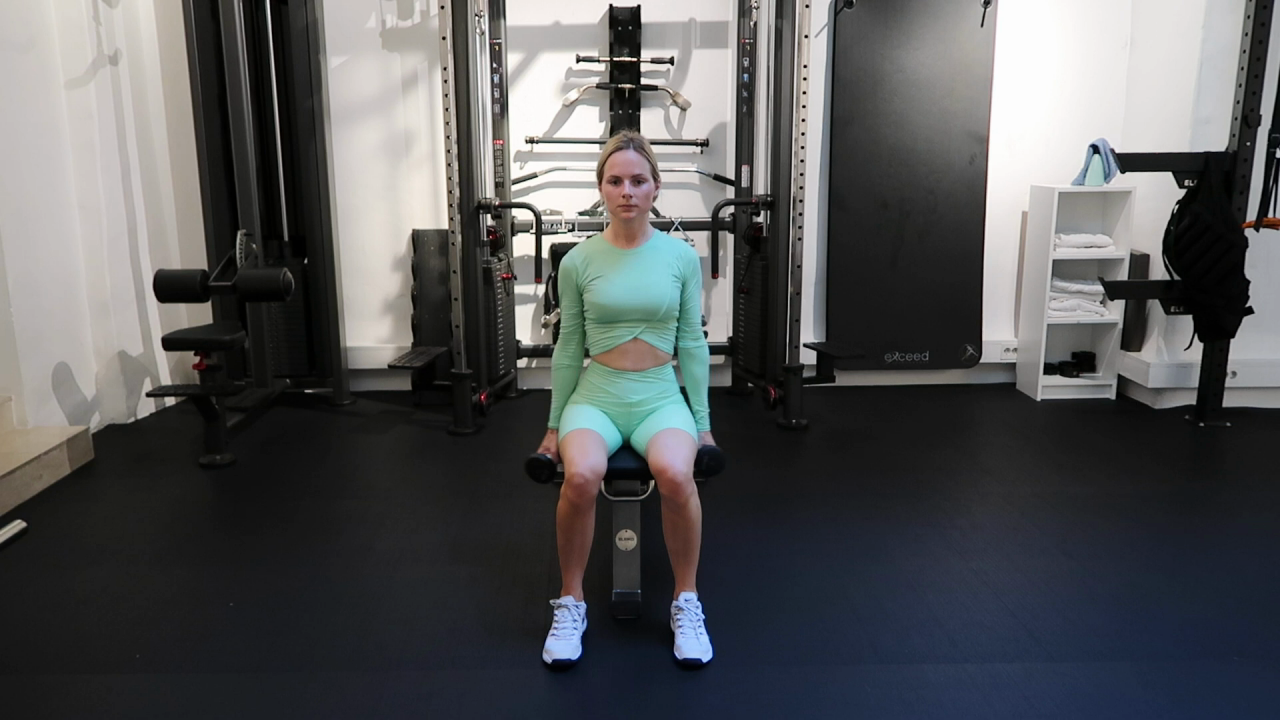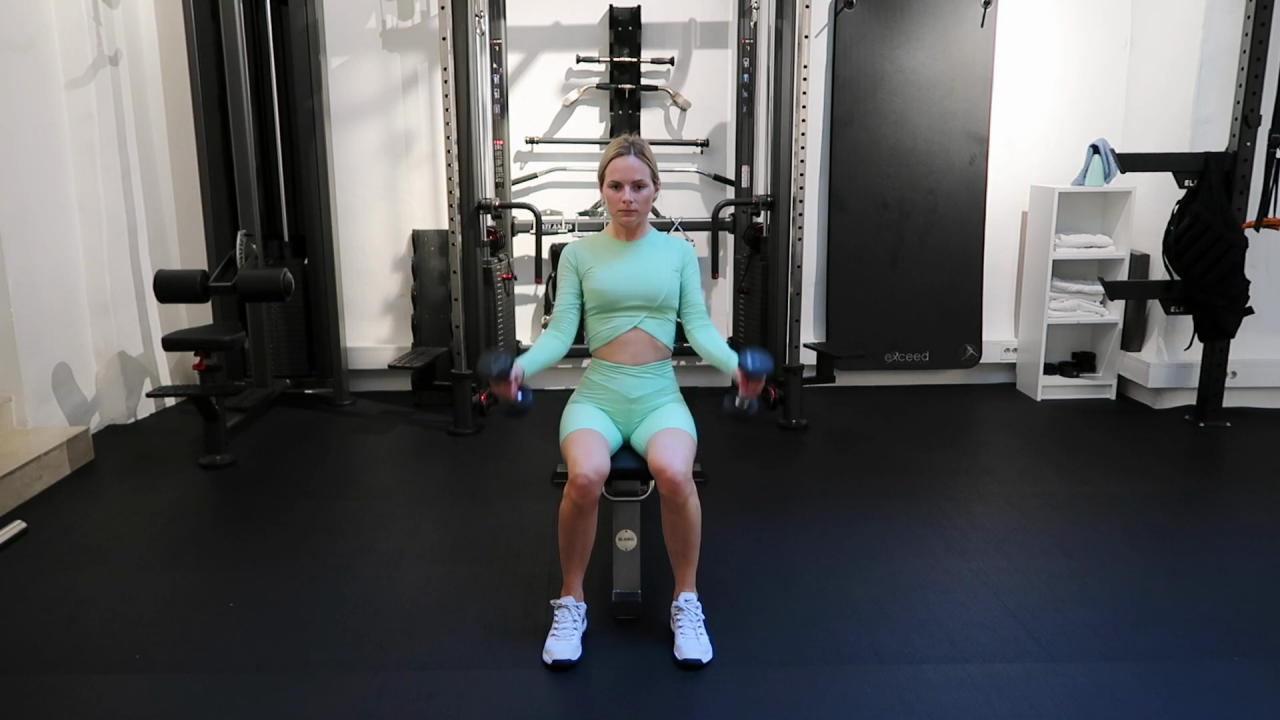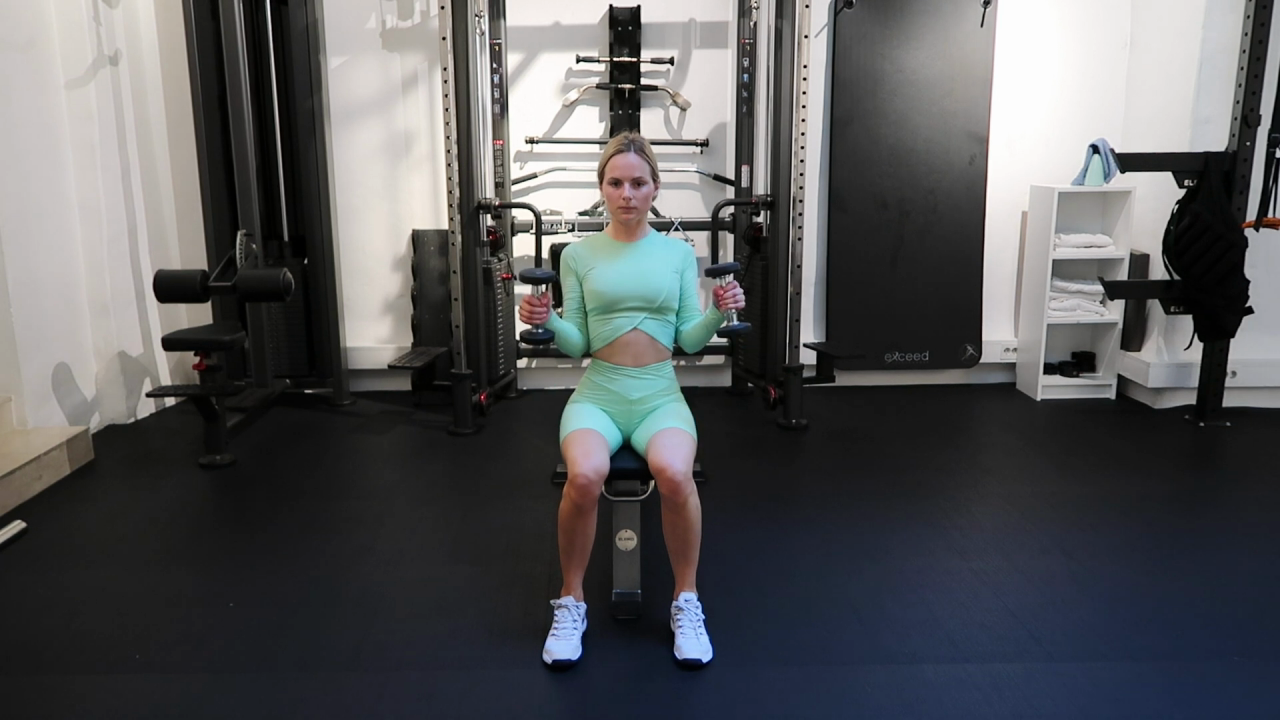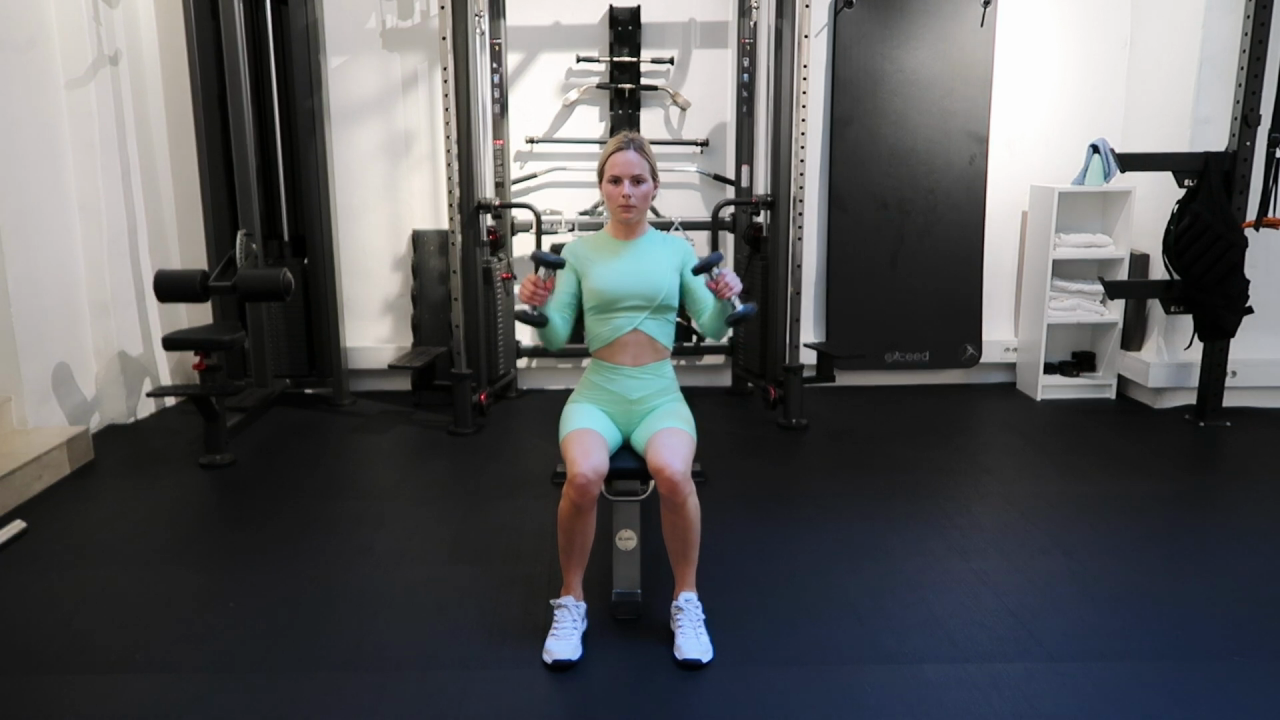
dt=0.3s
person 1, frame 1
left shoulder: (682, 256)
right shoulder: (578, 260)
left elbow: (693, 343)
right elbow: (568, 347)
left wrist: (703, 422)
right wrist: (553, 425)
left hip: (662, 396)
right hip: (596, 397)
left knee: (675, 476)
right knee: (580, 478)
left ankle: (686, 602)
right ankle: (569, 604)
person 1, frame 2
left shoulder: (679, 251)
right shoulder: (578, 254)
left elbow: (698, 326)
right elbow: (560, 331)
left wrist: (733, 366)
right wrist: (521, 368)
left hip: (660, 395)
right hip: (596, 394)
left knee: (674, 475)
right knee: (585, 477)
left ankle: (686, 602)
right ankle: (570, 603)
person 1, frame 3
left shoulder: (678, 252)
right shoulder: (577, 255)
left elbow: (690, 339)
right elbow: (575, 344)
left wrist: (718, 314)
right wrist: (544, 322)
left hip: (660, 395)
right hip: (596, 395)
left knee: (674, 475)
right knee: (584, 477)
left ankle: (686, 602)
right ankle: (570, 604)
person 1, frame 4
left shoulder: (678, 249)
right shoulder: (578, 252)
left elbow: (711, 329)
right elbow: (558, 337)
left wrist: (725, 301)
right wrist: (539, 308)
left hip: (659, 394)
right hip: (596, 394)
left knee: (673, 475)
right knee: (583, 477)
left ankle: (686, 602)
right ankle: (570, 604)
